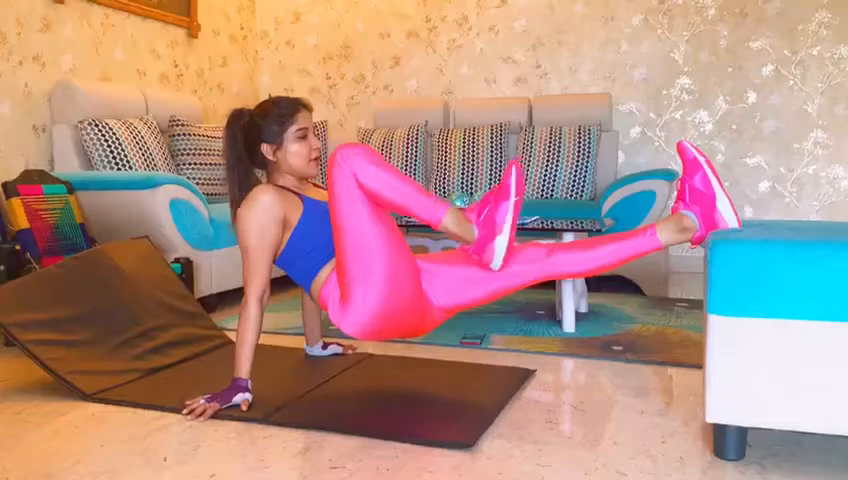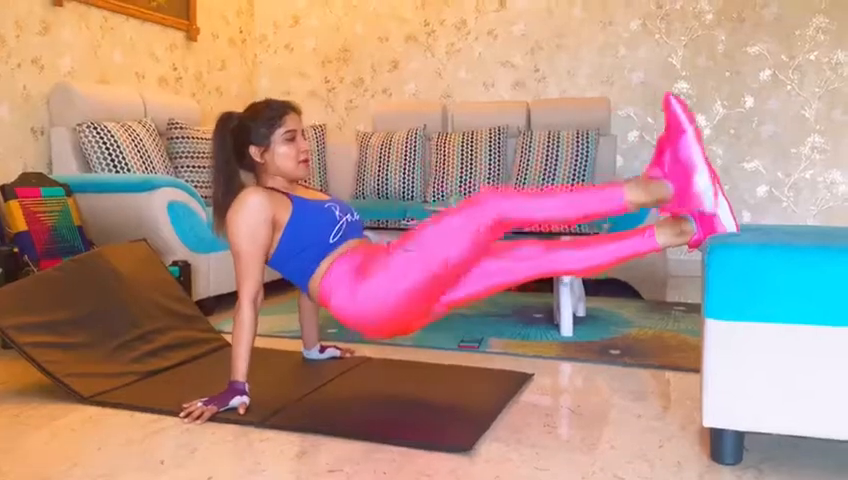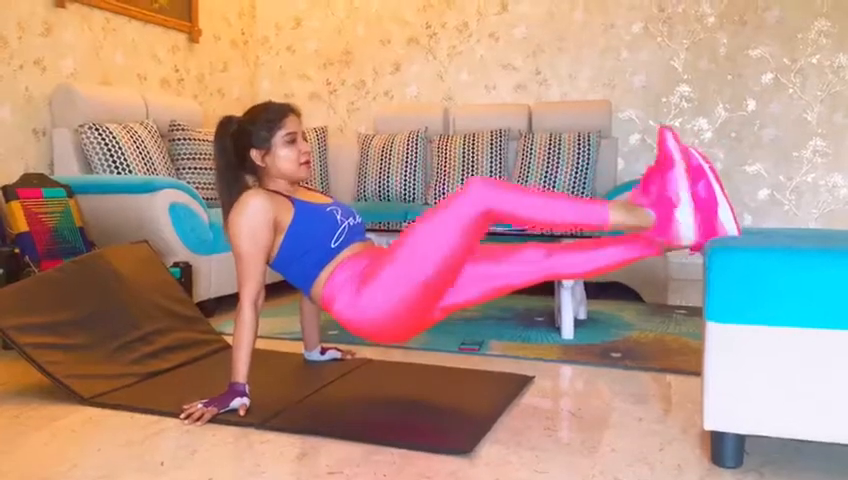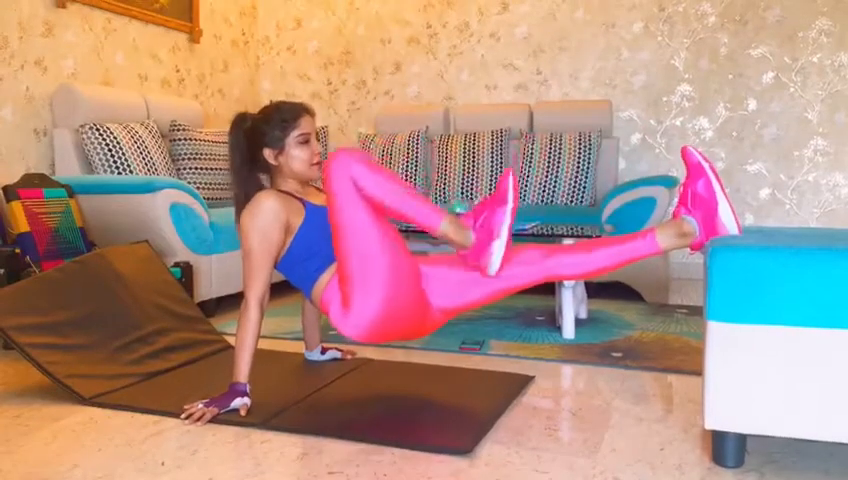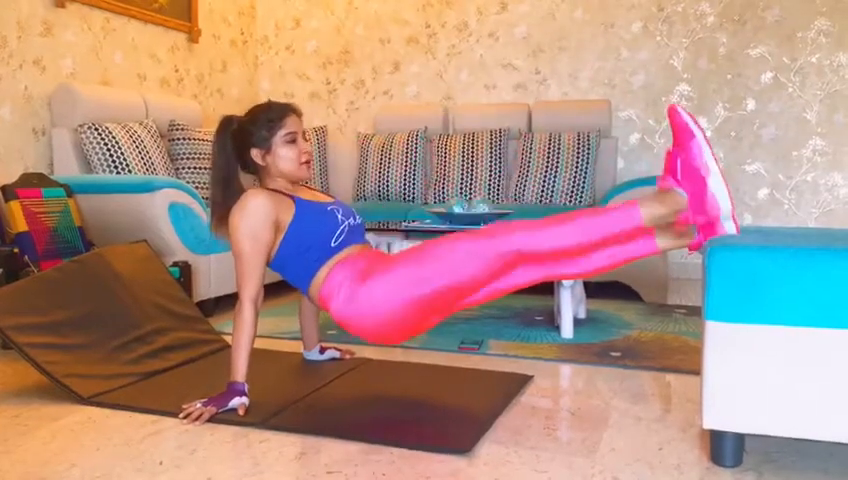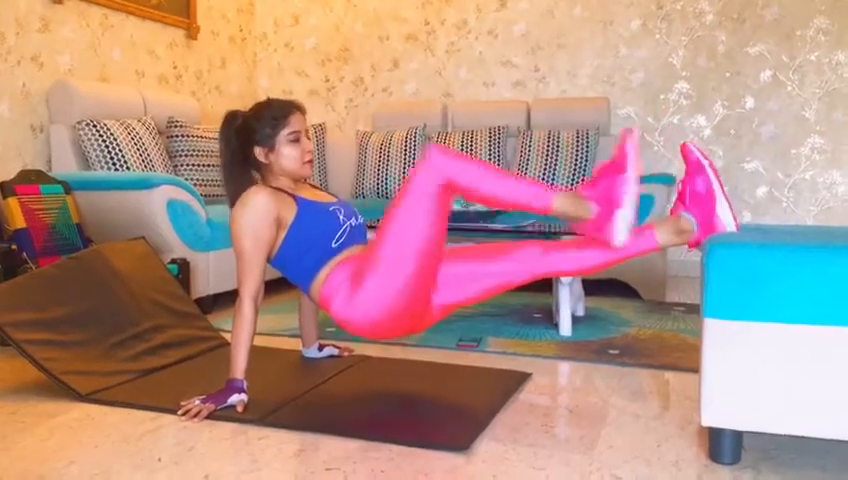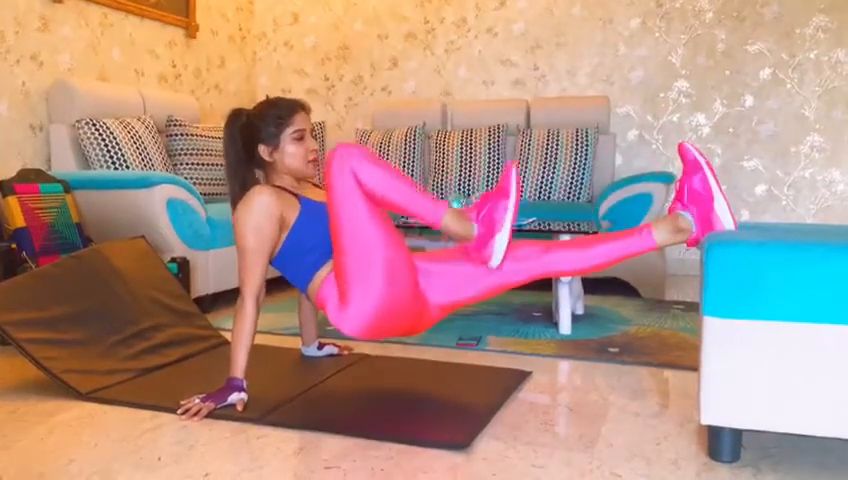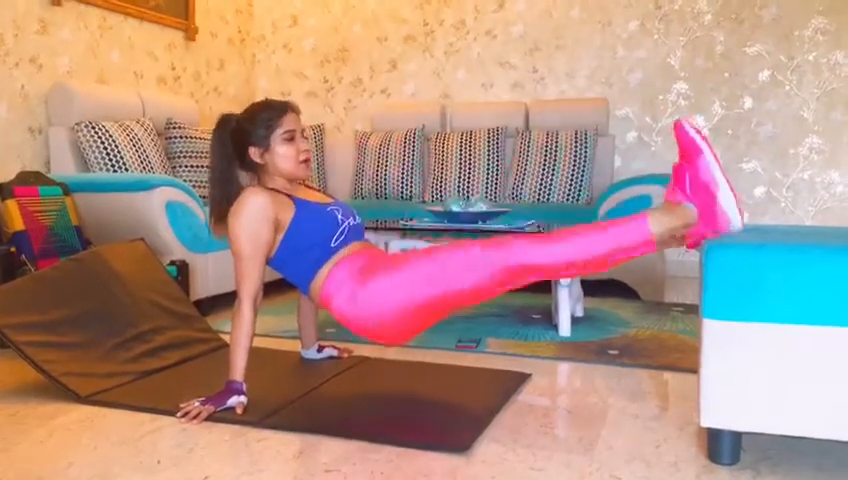
dt=0.5s
person 1, frame 1
left shoulder: (311, 192)
right shoulder: (264, 203)
right elbow: (255, 294)
left wrist: (316, 344)
right wrist: (238, 385)
left hip: (410, 292)
right hip: (375, 304)
left knee: (540, 258)
right knee: (351, 158)
left ankle: (685, 223)
right ankle: (470, 226)
person 1, frame 2
left shoulder: (301, 193)
right shoulder: (254, 205)
right elbow: (249, 296)
left wrist: (313, 347)
right wrist: (236, 387)
left hip: (398, 290)
right hip: (371, 295)
left knee: (532, 251)
right knee: (490, 205)
left ankle: (680, 224)
right ankle: (656, 188)
person 1, frame 3
left shoulder: (303, 195)
right shoulder: (256, 207)
right elbow: (250, 298)
left wrist: (314, 348)
right wrist: (236, 388)
left hip: (402, 292)
right hip: (374, 300)
left knee: (532, 256)
right knee: (479, 192)
left ankle: (672, 228)
right ankle: (646, 213)
person 1, frame 4
left shoulder: (312, 197)
right shoulder: (267, 208)
right elbow: (254, 299)
left wrist: (315, 349)
right wrist: (237, 388)
left hip: (408, 294)
right hip: (374, 305)
left knee: (538, 260)
right knee: (350, 165)
left ankle: (683, 230)
right ankle: (470, 232)
person 1, frame 5
left shoulder: (305, 194)
right shoulder: (257, 207)
right elbow: (249, 298)
left wrist: (313, 346)
right wrist: (235, 388)
left hip: (400, 297)
right hip: (373, 300)
left knee: (536, 257)
right knee: (512, 236)
left ankle: (680, 228)
right ankle: (673, 201)
person 1, frame 6
left shoulder: (306, 191)
right shoulder: (259, 203)
right elbow: (249, 296)
left wrist: (312, 345)
right wrist: (234, 385)
left hip: (404, 292)
right hip: (374, 299)
left knee: (537, 256)
right knee: (436, 160)
left ankle: (681, 227)
right ankle: (587, 207)
person 1, frame 7
left shoulder: (308, 192)
right shoulder: (262, 203)
right elbow: (250, 295)
left wrist: (312, 344)
right wrist: (233, 384)
left hip: (405, 289)
right hip: (371, 302)
left knee: (536, 256)
right knee: (349, 158)
left ankle: (680, 225)
right ankle: (467, 228)
person 1, frame 8
left shoulder: (303, 192)
right shoulder: (256, 204)
right elbow: (248, 298)
left wrist: (312, 347)
right wrist: (233, 387)
left hip: (396, 286)
right hip: (373, 300)
left knee: (529, 255)
right knee: (520, 251)
left ankle: (682, 222)
right ankle: (684, 214)
